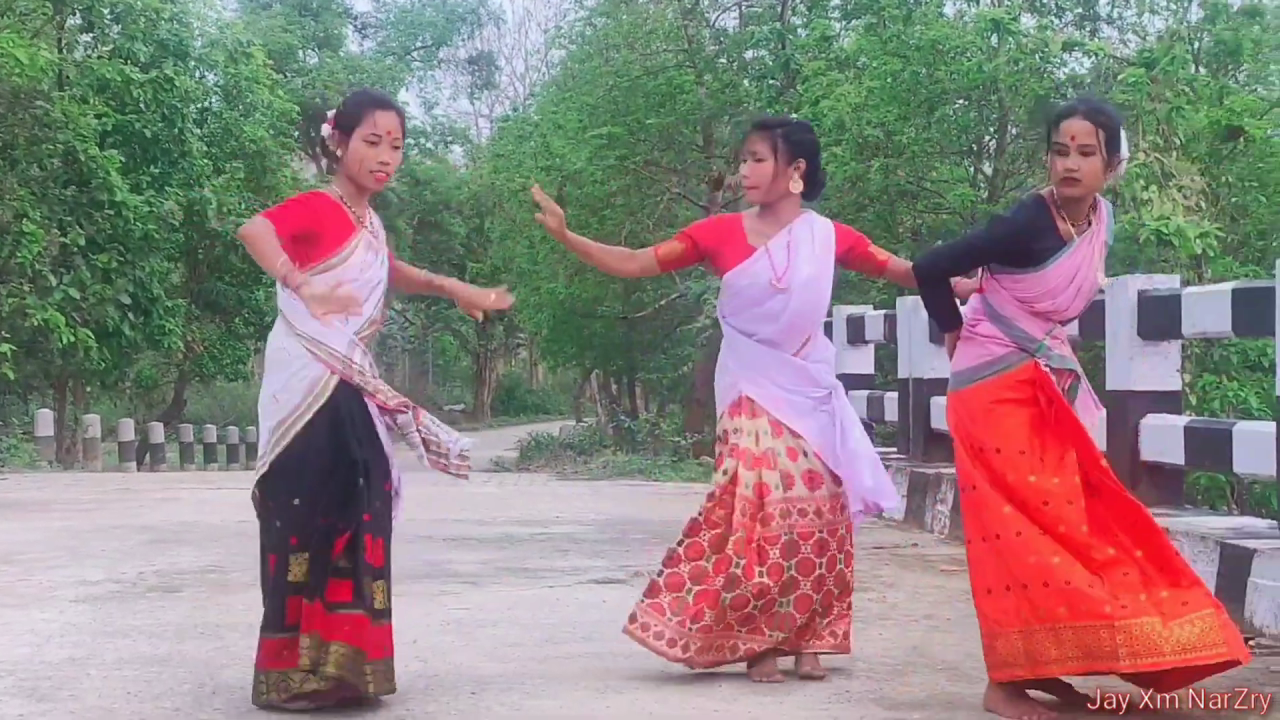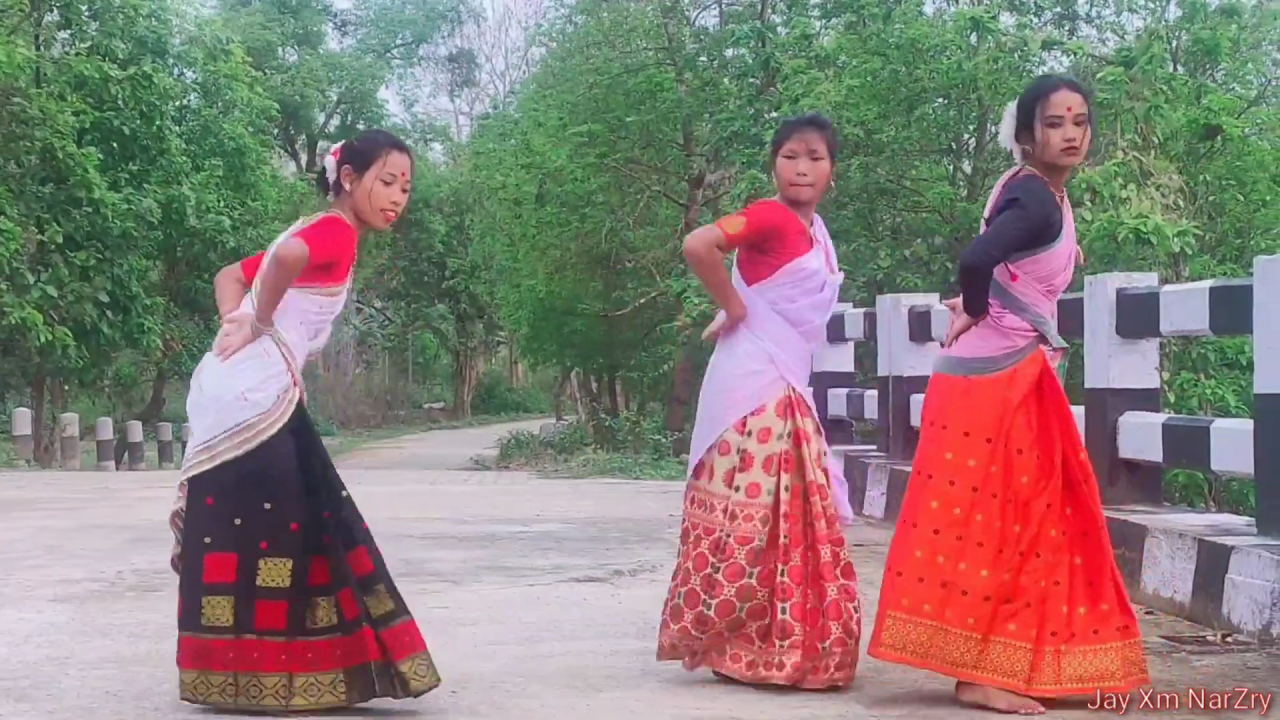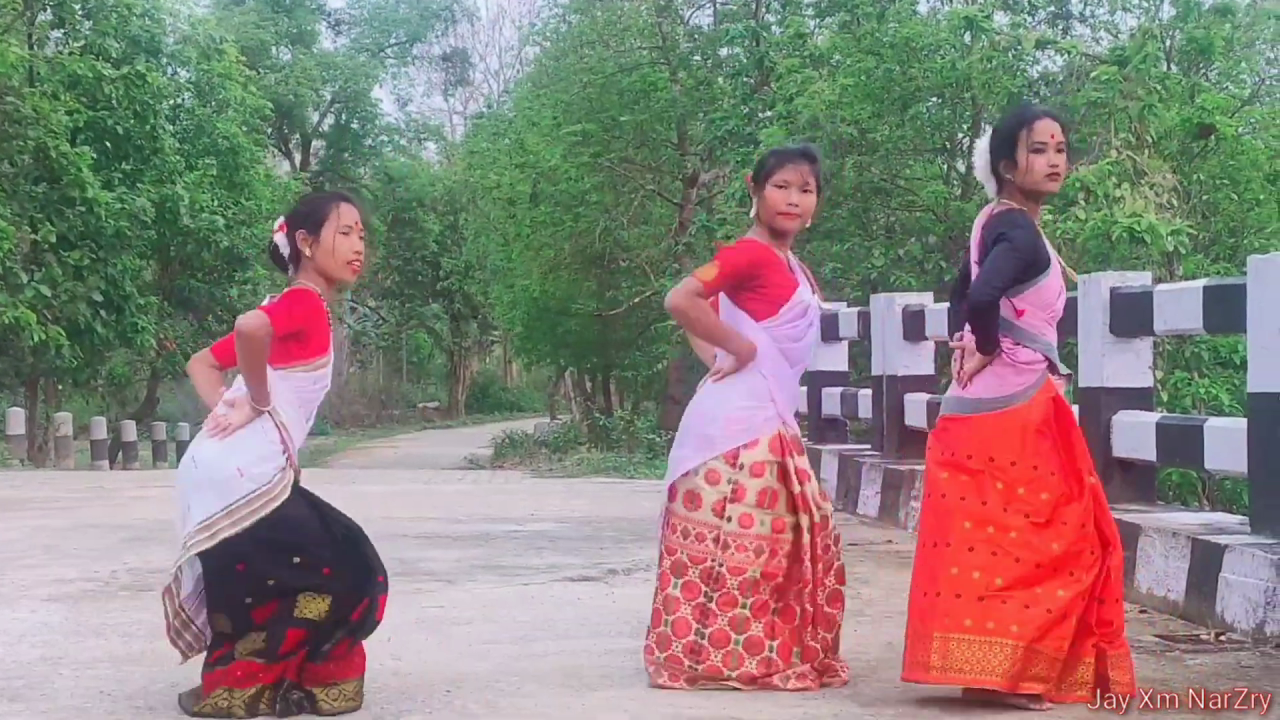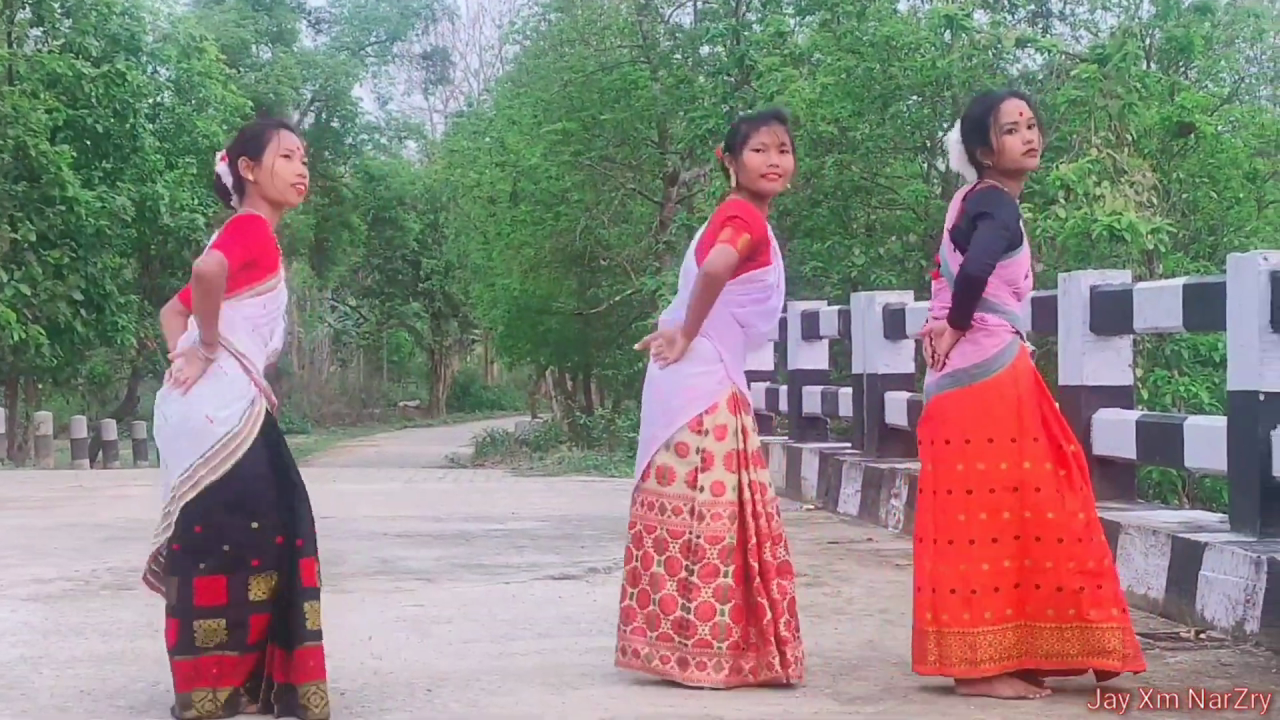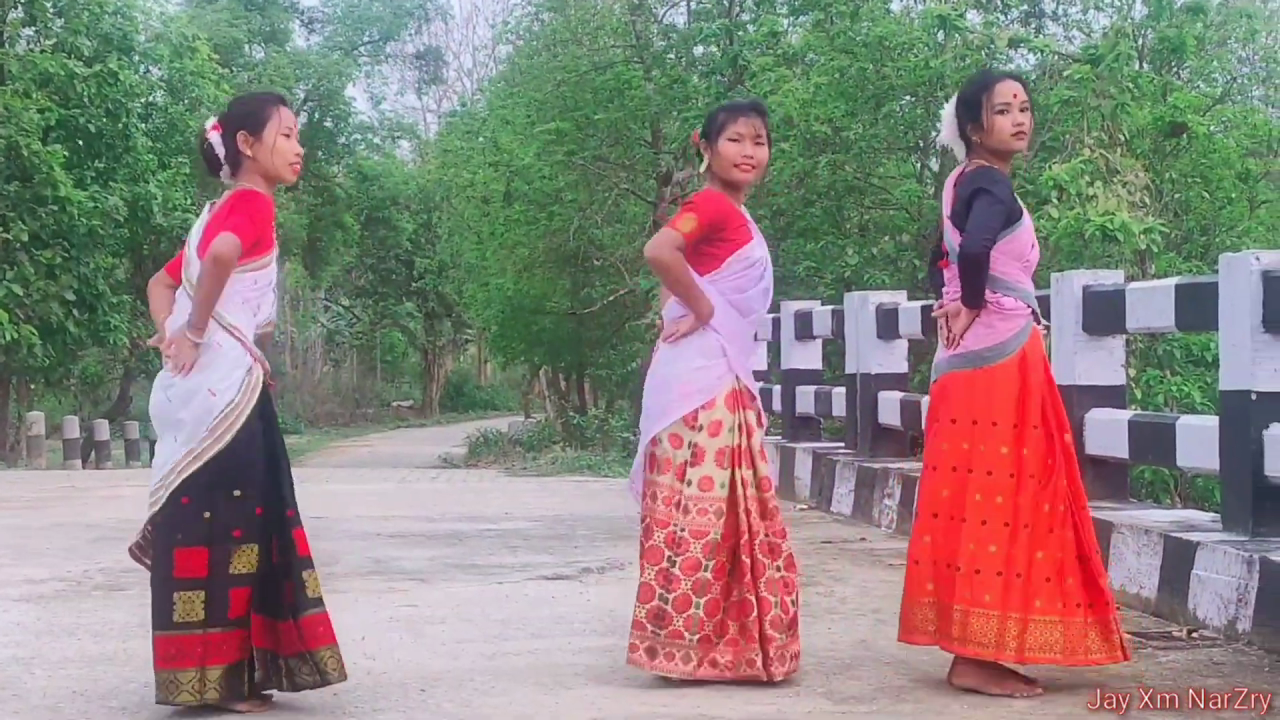
dt=0.5s
person 1, frame 1
left shoulder: (1101, 218)
right shoulder: (1027, 221)
right elbow: (930, 268)
right wrist: (955, 332)
left hip: (1047, 385)
right hip: (996, 388)
left knee: (1075, 519)
right knee: (1025, 531)
left ankle: (1035, 664)
person 1, frame 2
left shoulder: (1031, 191)
right shoulder: (1038, 199)
left elbow: (988, 262)
right elbow: (978, 259)
left wrist: (974, 311)
right wrist: (975, 314)
left hip: (1017, 375)
right hip: (996, 377)
left knee: (1034, 516)
right knee: (990, 520)
left ankle: (1007, 664)
right ankle: (979, 673)
person 1, frame 3
left shoulder: (1000, 224)
right shoulder: (1017, 230)
left elbow: (964, 293)
right elbow: (983, 297)
left wrist: (974, 346)
right wrist: (987, 353)
left hip: (1012, 403)
right hip: (1010, 406)
left knee: (1061, 535)
right knee: (1030, 541)
left ankle: (1011, 667)
right ankle: (993, 673)
person 1, frame 4
left shoulder: (974, 203)
right shoulder: (995, 203)
left elbow: (949, 276)
right elbow: (973, 271)
left wrist: (945, 325)
right wrist: (958, 327)
left hip: (973, 382)
right hip: (988, 380)
left knee: (991, 515)
right knee: (1015, 511)
left ankle: (991, 659)
right ankle: (981, 665)
person 1, frame 5
left shoulder: (968, 184)
right shoulder: (990, 183)
left elbow: (949, 258)
right elbow: (972, 250)
right wrist: (972, 308)
left hip: (978, 362)
right hip: (997, 359)
left knee: (993, 496)
right knee: (1001, 492)
left ankle: (976, 648)
right ankle: (977, 657)
person 2, frame 1
left shoulder: (370, 225)
right shoulder: (317, 208)
left elbow: (391, 273)
right elbow: (253, 229)
left wrist: (456, 289)
right wrist: (305, 288)
left hip: (350, 386)
right hip: (309, 385)
left knee: (354, 511)
right knee: (317, 516)
left ankle: (342, 663)
right ankle: (316, 665)
person 2, frame 2
left shoulder: (314, 231)
right shoulder: (339, 231)
left elbow: (231, 276)
right elbow: (293, 260)
left wrist: (233, 328)
right wrist: (256, 325)
left hip: (241, 389)
right hip: (254, 394)
left knee: (293, 521)
right knee: (267, 527)
right ankle: (257, 677)
person 2, frame 3
left shoulder: (283, 311)
right shoulder: (306, 304)
left elbow: (202, 363)
right elbow: (249, 327)
left wrist: (224, 411)
right wrist: (257, 404)
left hip: (227, 471)
right hip: (247, 479)
right knee: (328, 574)
person 2, frame 4
left shoulder: (242, 238)
right shoulder: (251, 231)
left elbow: (176, 309)
right elbow: (209, 270)
left wrist: (187, 355)
right wrist: (206, 345)
left hip: (223, 415)
right hip: (220, 417)
left knee: (252, 544)
right knee: (245, 546)
person 2, frame 5
left shoulder: (221, 213)
right shoulder: (251, 202)
left elbow: (161, 284)
right elbow: (222, 253)
left wrist: (174, 335)
right wrist: (196, 330)
left hip: (206, 387)
right hip: (222, 387)
left knee: (242, 520)
right knee: (226, 524)
left ankle: (228, 676)
right ankle: (212, 682)
person 3, frame 1
left shoulder: (830, 236)
right shoulder: (719, 232)
left elbow: (895, 270)
right elbow: (636, 263)
right wrist: (566, 237)
left hip: (810, 389)
right hip: (751, 389)
left knee: (816, 515)
right knee: (752, 510)
left ankle: (805, 638)
right ankle: (755, 638)
person 3, frame 2
left shoulder: (811, 229)
right shoulder: (772, 215)
right elbow: (698, 245)
right wrist: (732, 306)
left hip: (784, 389)
right hip: (752, 386)
left knee: (805, 517)
right knee: (743, 516)
left ankle: (792, 649)
right ankle: (718, 645)
person 3, frame 3
left shoulder: (783, 262)
right shoulder: (750, 253)
left elbow: (711, 312)
right elbow: (680, 300)
left wrist: (713, 355)
right wrist: (739, 350)
left hip: (769, 421)
right hip: (741, 421)
left knee: (806, 532)
right knee: (731, 543)
left ankle: (784, 657)
right ankle: (710, 660)
person 3, frame 4
left shoulder: (745, 220)
right shoulder: (743, 218)
left elbow: (702, 282)
right elbow: (714, 268)
left wrist: (676, 331)
right wrist: (687, 333)
left hip: (721, 387)
right hip: (700, 386)
left knee: (741, 517)
right knee: (704, 518)
left ankle: (744, 648)
right ankle: (697, 651)
person 3, frame 5
left shoulder: (733, 216)
right shoulder: (710, 205)
right elbow: (658, 251)
left wrist: (683, 313)
right wrist: (700, 308)
left hip: (727, 382)
right hip: (698, 382)
left knee: (739, 511)
right knee: (698, 511)
left ankle: (735, 642)
right ankle: (688, 645)
